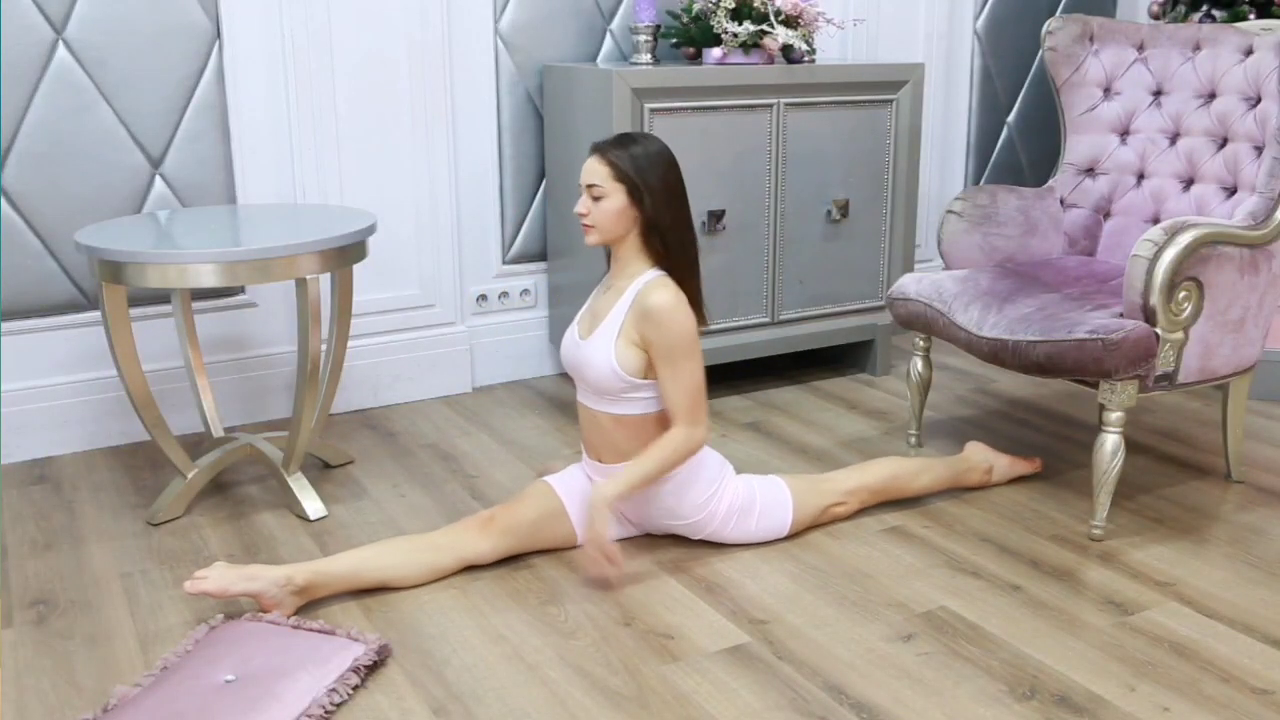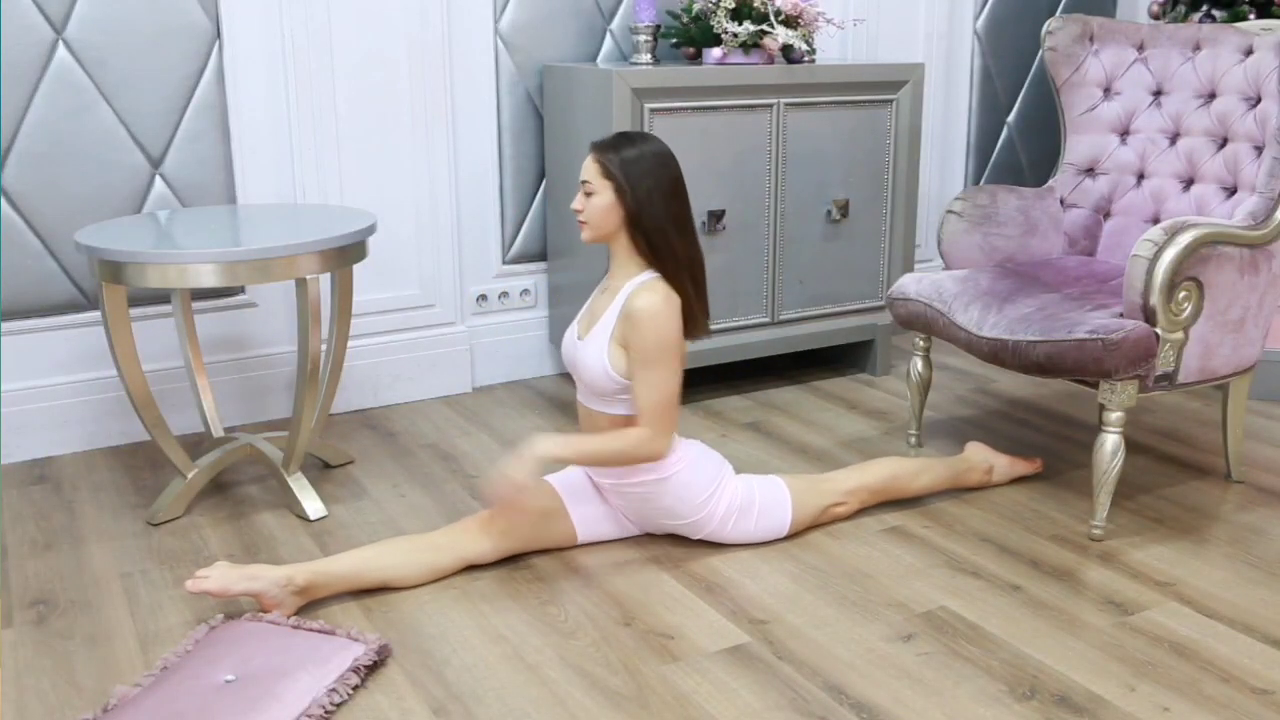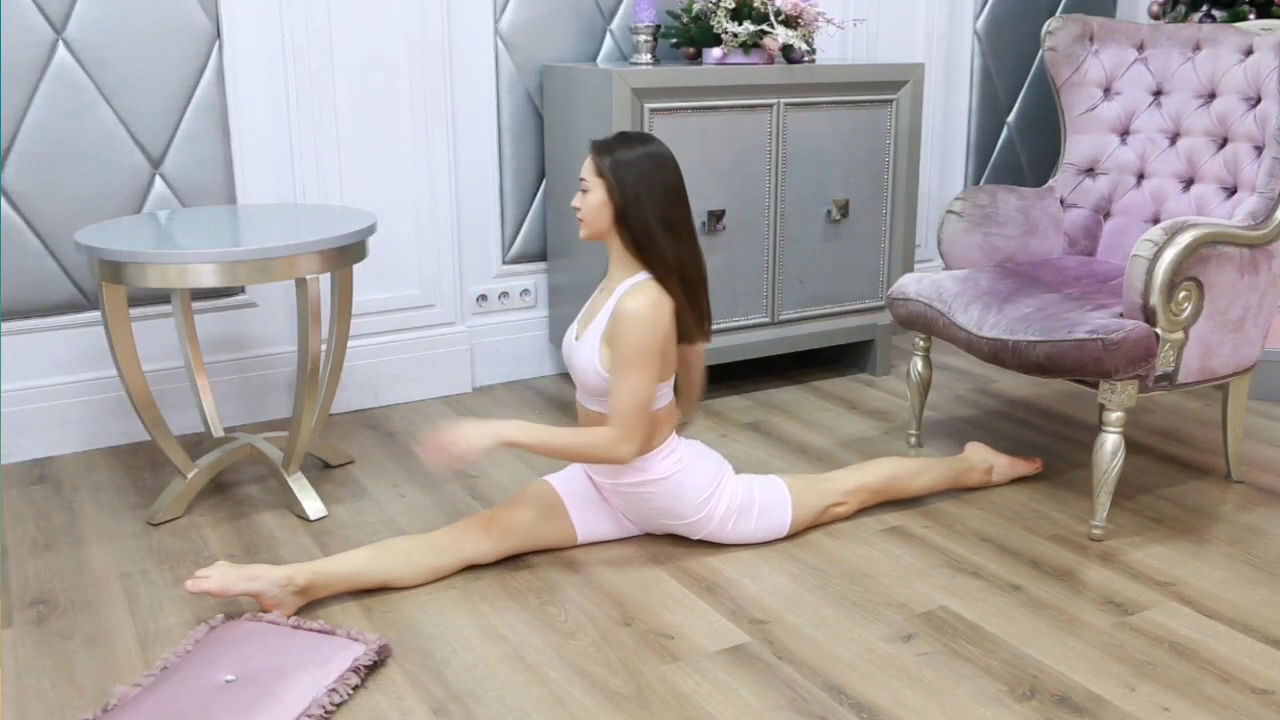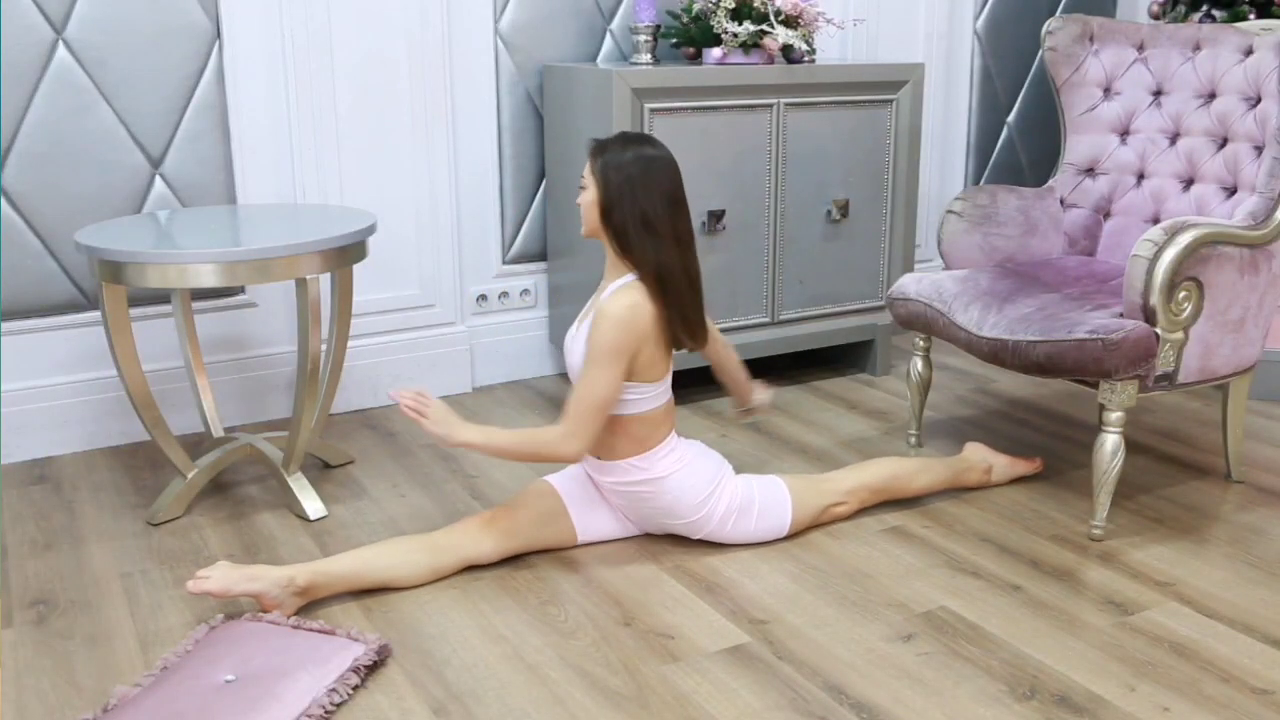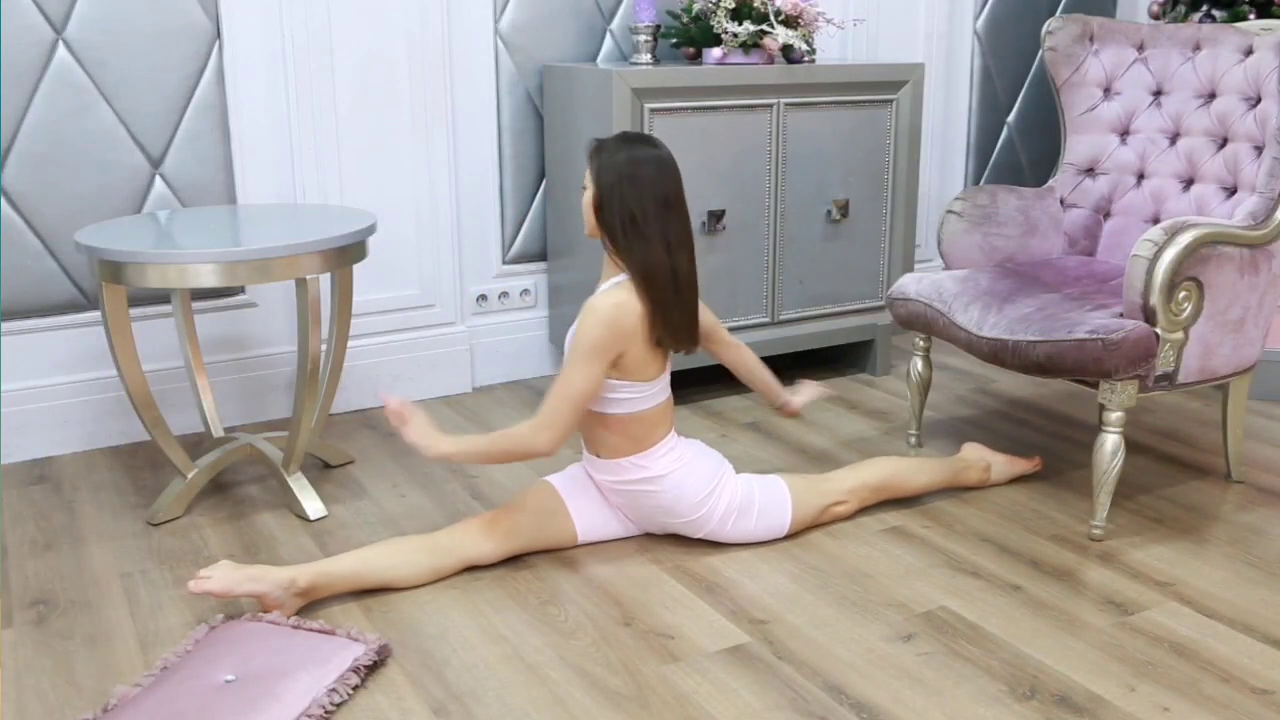
dt=0.1s
person 1, frame 1
left shoulder: (660, 302)
right shoulder: (615, 279)
left elbow: (690, 431)
left wrist: (609, 496)
left hip: (679, 491)
right hip: (612, 479)
right knee: (481, 533)
right ankle: (295, 581)
person 1, frame 2
left shoulder: (650, 304)
right shoulder: (619, 279)
left elbow: (655, 438)
left wrist: (543, 449)
left hip: (676, 488)
right hip: (615, 483)
right knee: (480, 534)
right ankle: (296, 581)
person 1, frame 3
left shoulder: (639, 306)
right shoulder: (629, 280)
left elbow: (621, 439)
right elbow: (691, 362)
left wrist: (496, 431)
left hip: (672, 487)
right hip: (619, 486)
right knee: (484, 533)
right ankle: (295, 582)
person 1, frame 4
left shoulder: (623, 309)
right shoulder: (652, 284)
left elbow: (571, 439)
right elbow: (712, 342)
left wrist: (459, 429)
right wrist: (747, 394)
left hip: (670, 488)
right hip: (621, 484)
right knee: (483, 534)
right ankle: (295, 583)
person 1, frame 5
left shoulder: (611, 310)
right shoulder: (659, 285)
left elbow: (544, 435)
right elbow: (726, 344)
left wrist: (441, 441)
right wrist: (785, 396)
left hip: (670, 488)
right hip: (621, 483)
right knee: (481, 536)
right ankle: (296, 583)
